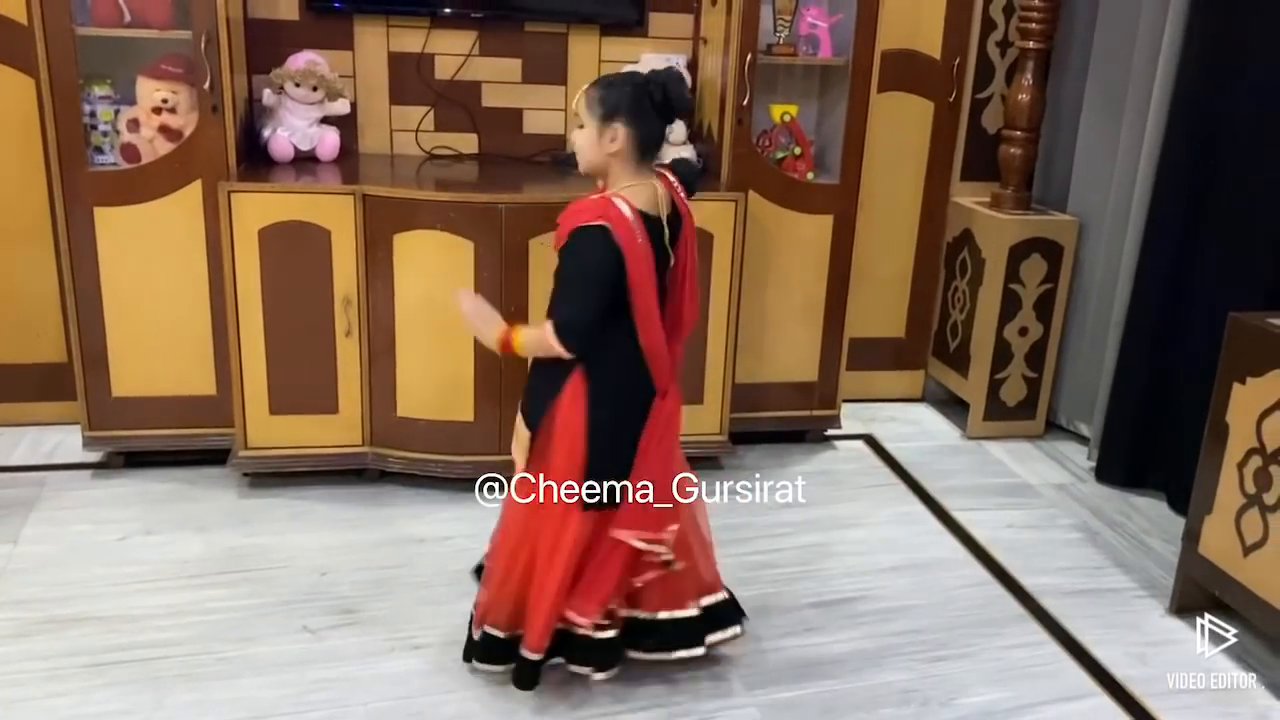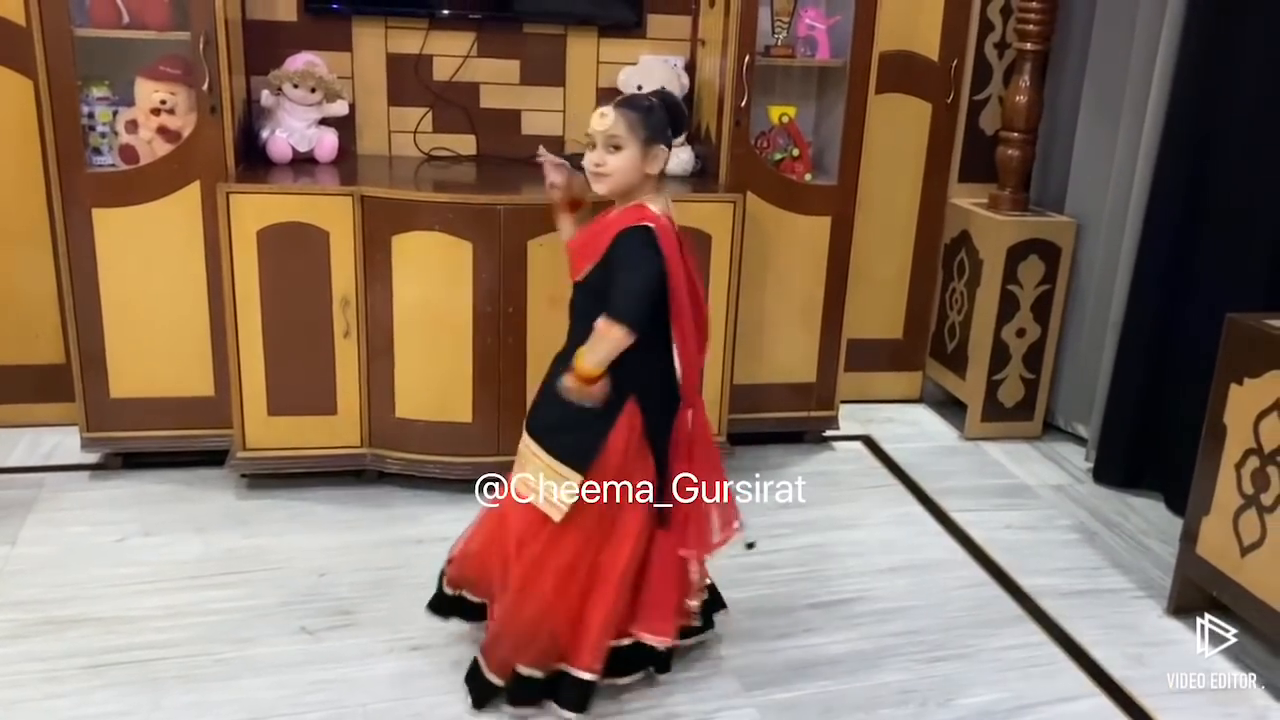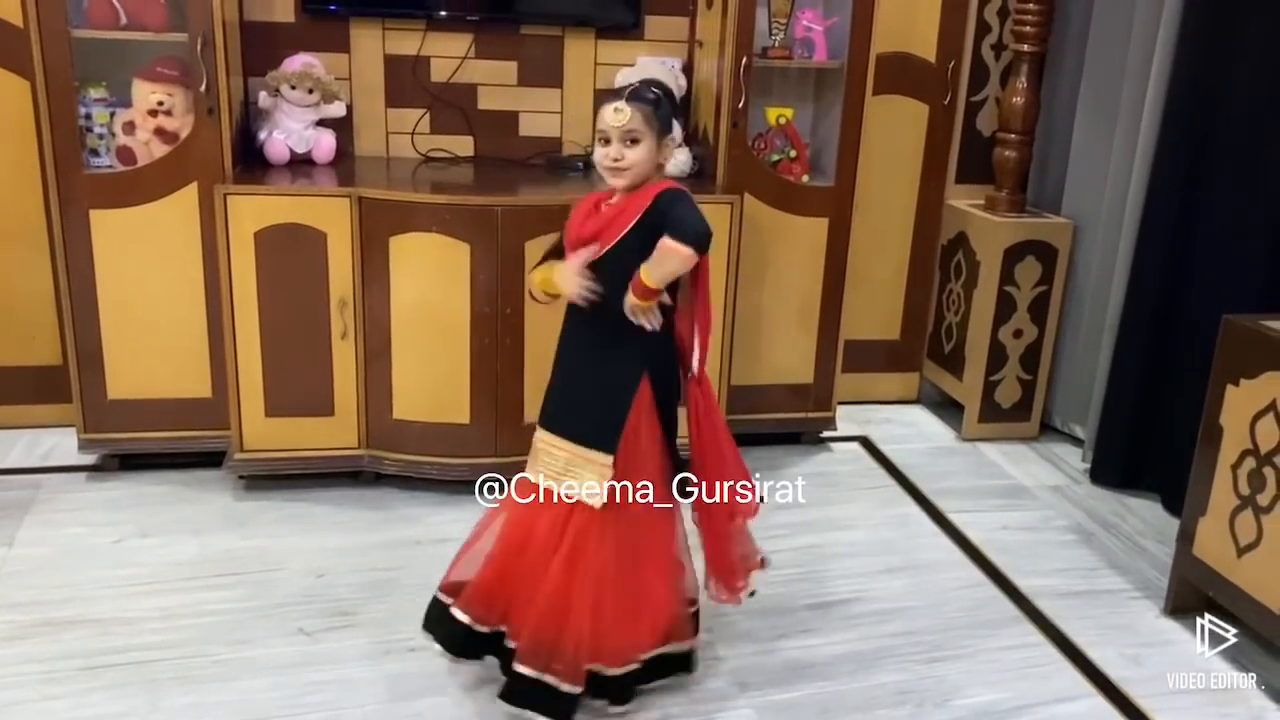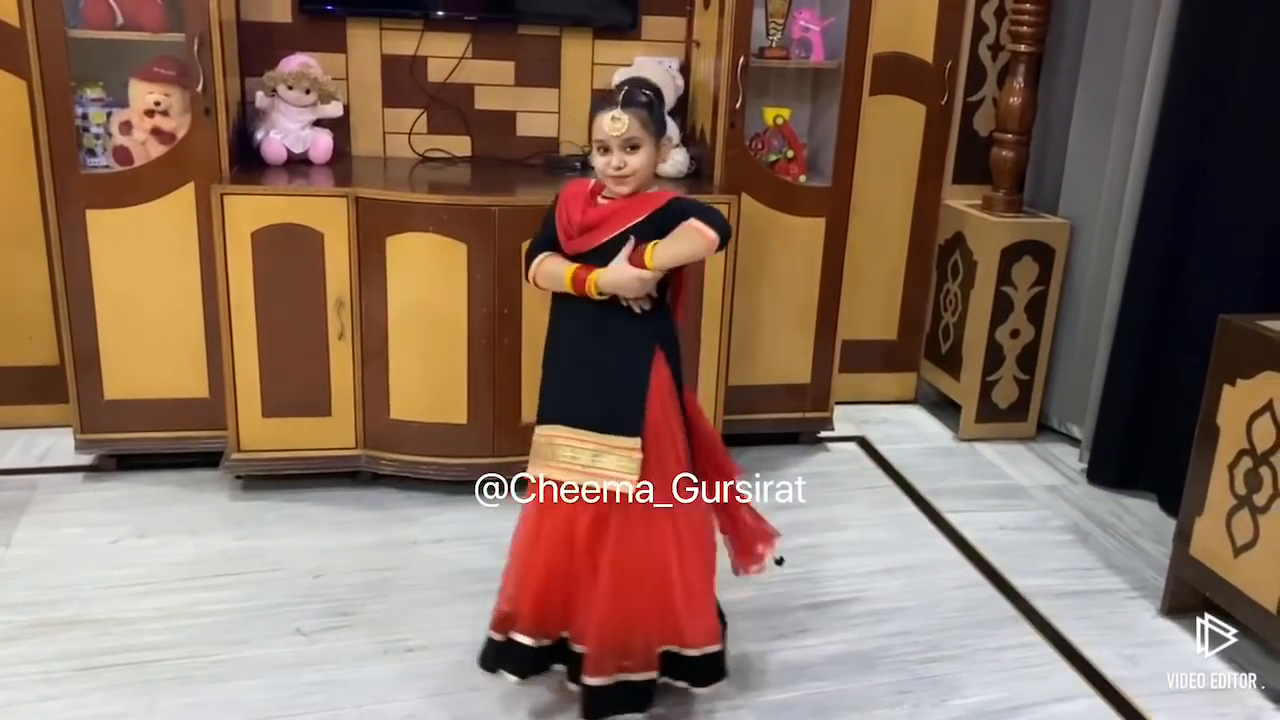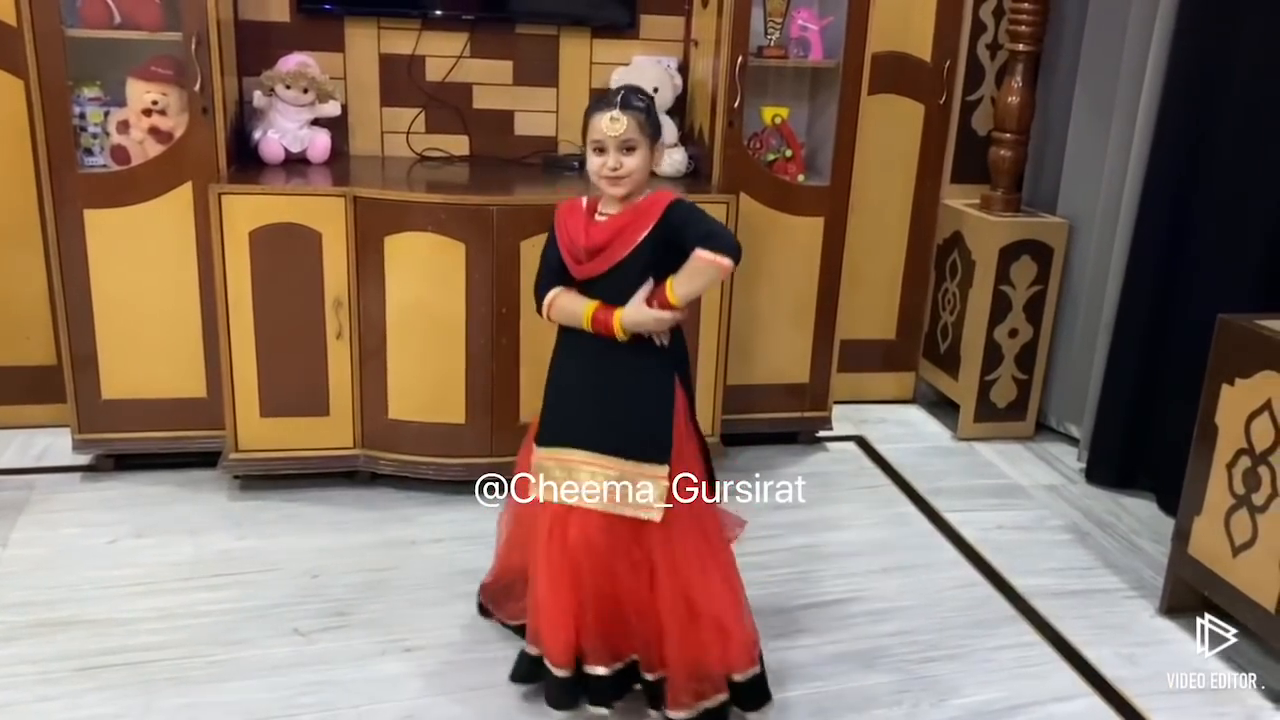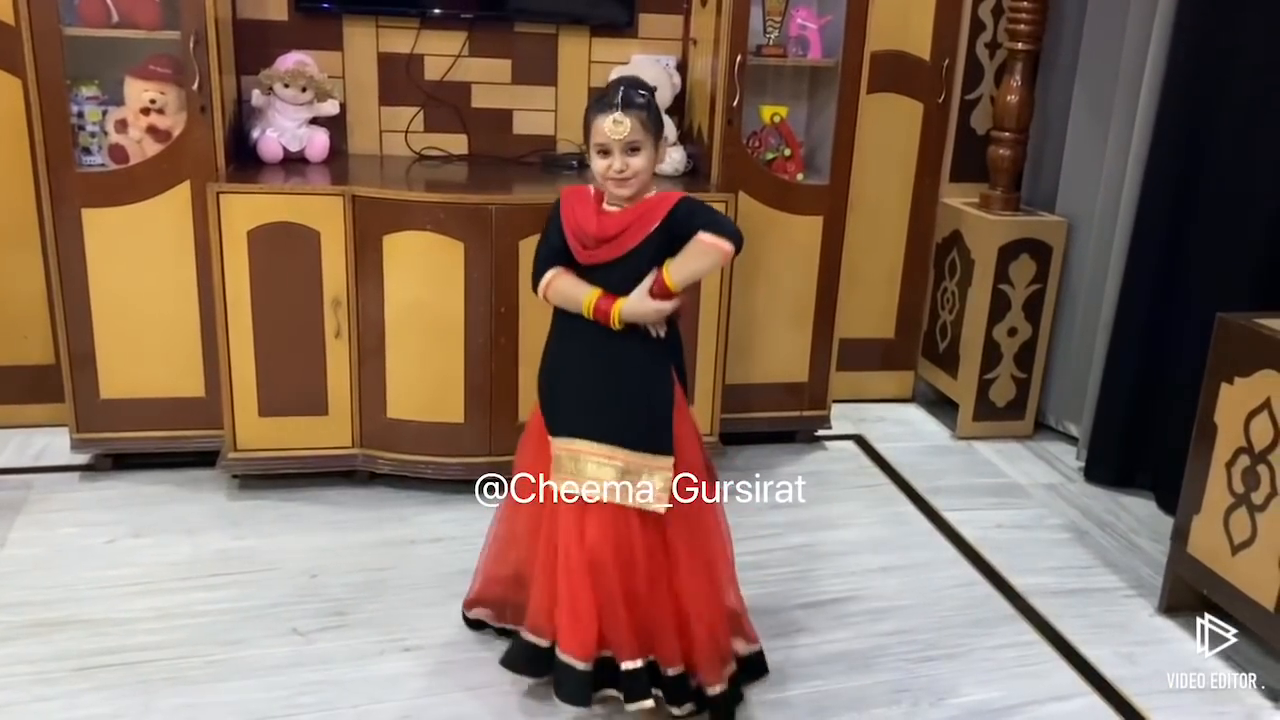
dt=0.2s
person 1, frame 1
left shoulder: (597, 230)
right shoulder: (669, 192)
left elbow: (566, 337)
left wrist: (498, 332)
left hip: (589, 399)
right hip: (641, 390)
left knee: (565, 521)
right knee: (641, 505)
left ankle: (541, 632)
right ankle: (653, 613)
person 1, frame 2
left shoulder: (640, 233)
right shoulder: (633, 218)
left elbow: (623, 318)
right elbow: (588, 256)
left wrist: (585, 374)
right wrist: (566, 201)
left hip: (610, 412)
right hip: (630, 404)
left knee: (573, 543)
right knee: (622, 530)
left ankle: (546, 663)
right ankle: (639, 632)
person 1, frame 3
left shoulder: (666, 204)
right shoulder: (594, 208)
left elbow: (689, 240)
right elbow: (542, 278)
left wrist: (642, 295)
right wrist: (558, 275)
left hip: (628, 391)
right hip: (584, 383)
left knee: (606, 525)
right knee: (560, 517)
left ankle: (586, 661)
person 1, frame 4
left shoulder: (669, 211)
right shoulder: (573, 199)
left elbow: (712, 229)
right elbow: (537, 264)
left wrist: (639, 265)
right wrist: (600, 280)
left hip: (638, 381)
right hip: (573, 377)
left knee: (637, 518)
right knee: (570, 511)
left ankle: (639, 650)
right ankle: (571, 628)
person 1, frame 5
left shoulder: (668, 216)
right shoulder: (570, 218)
left elbow: (721, 251)
right elbow: (549, 297)
left wrist: (661, 305)
right wrist: (617, 320)
left hip: (645, 398)
right hip: (576, 395)
left knee: (656, 536)
right knee: (566, 524)
right ankle: (577, 648)
person 1, frame 6
left shoulder: (673, 212)
right shoulder: (570, 208)
left elbow: (724, 237)
right elbow: (547, 280)
left wrist: (653, 295)
right wrist: (616, 310)
left hip: (644, 398)
right hip: (571, 392)
left knee: (648, 528)
right knee: (569, 524)
left ankle: (676, 655)
right ankle: (580, 643)
